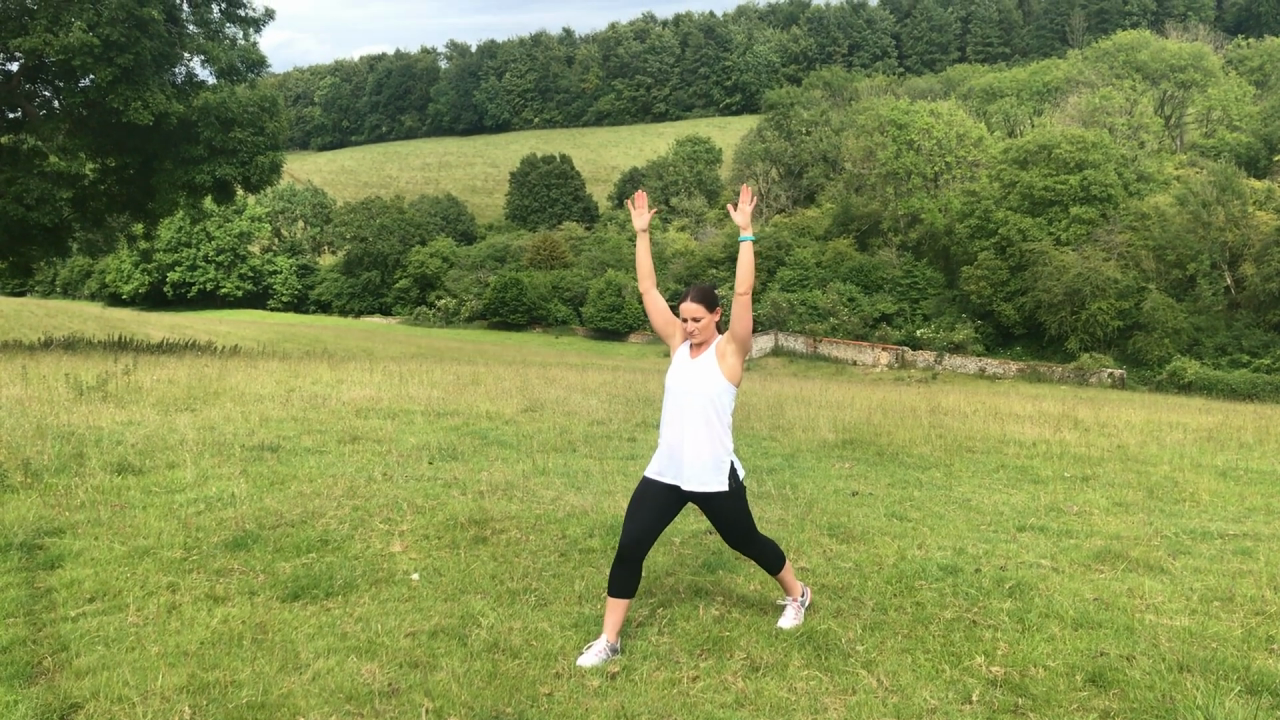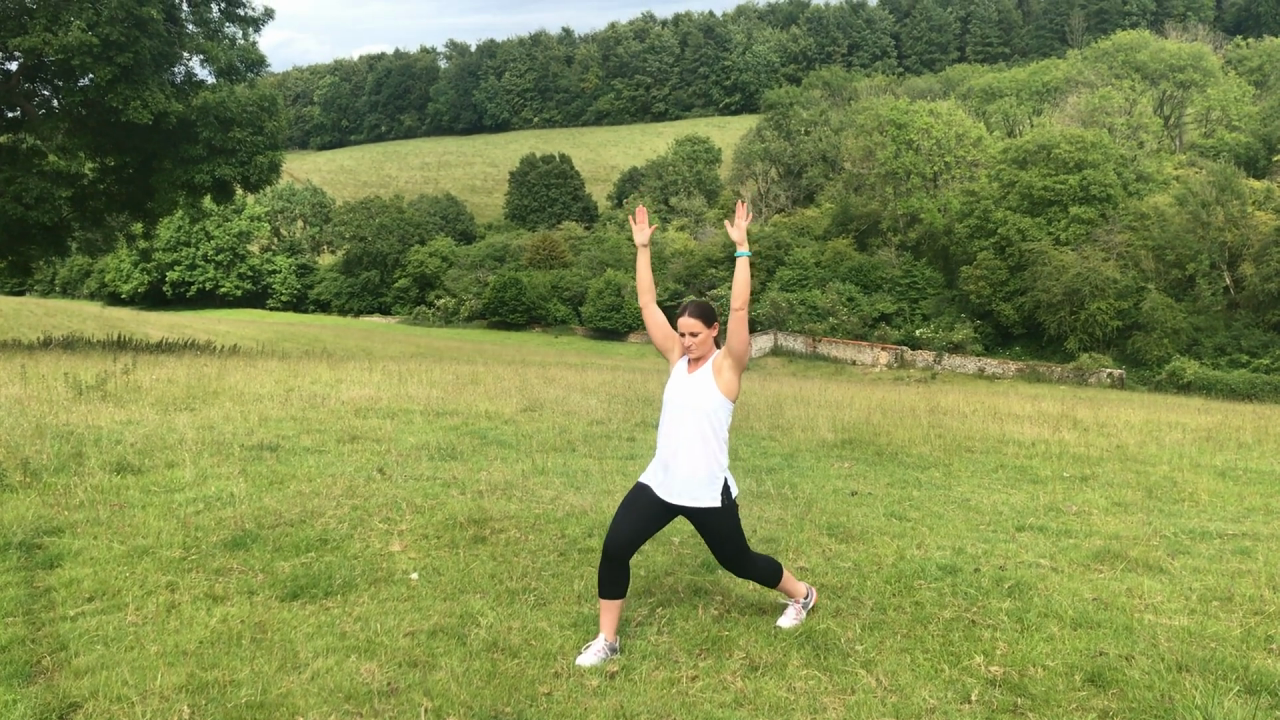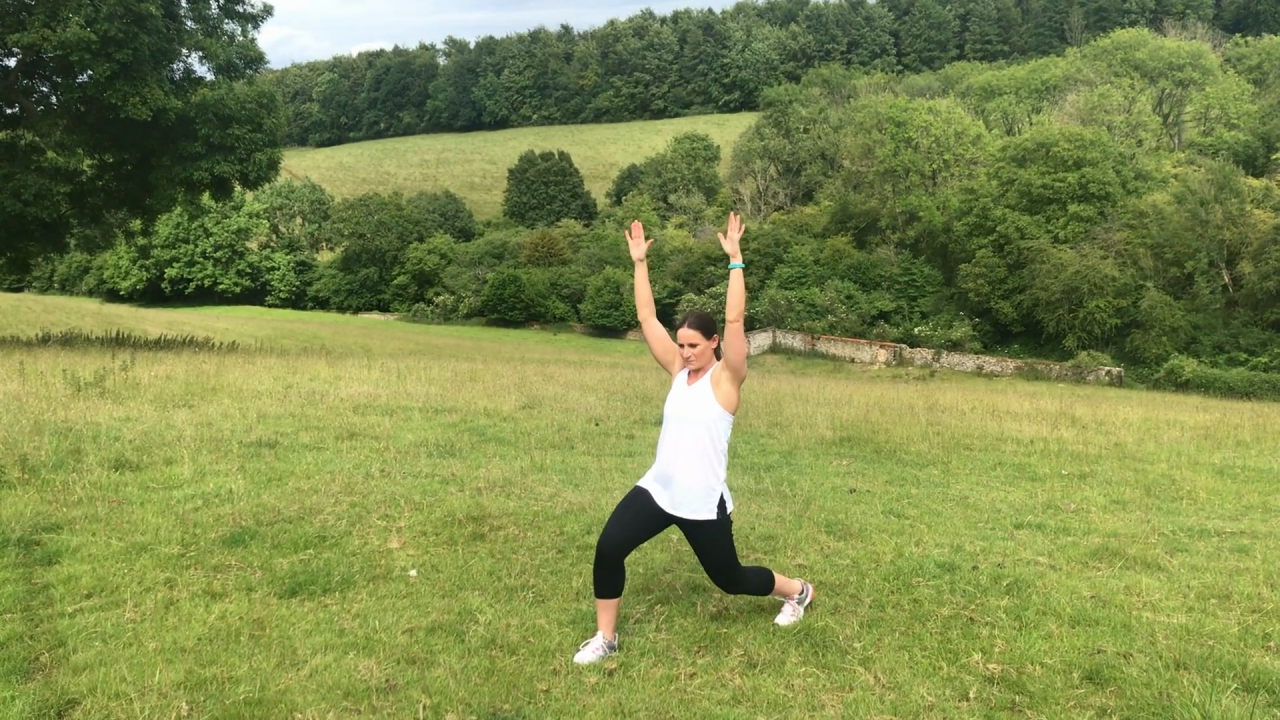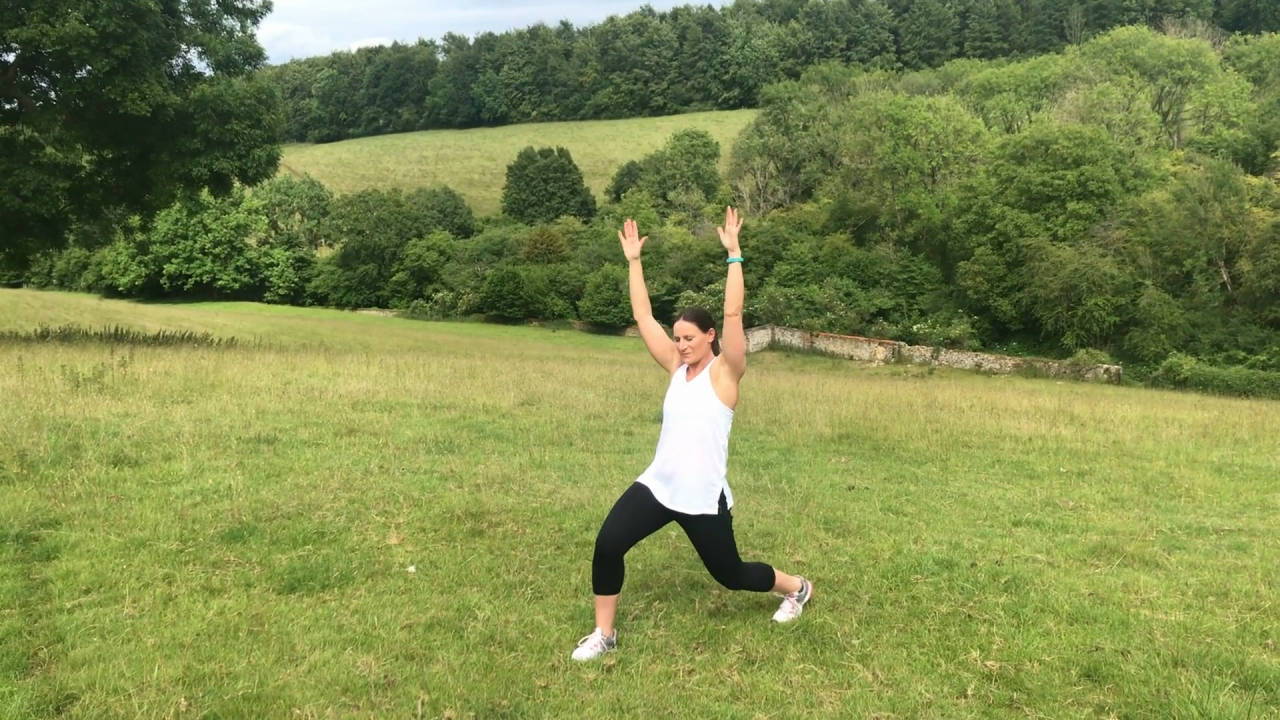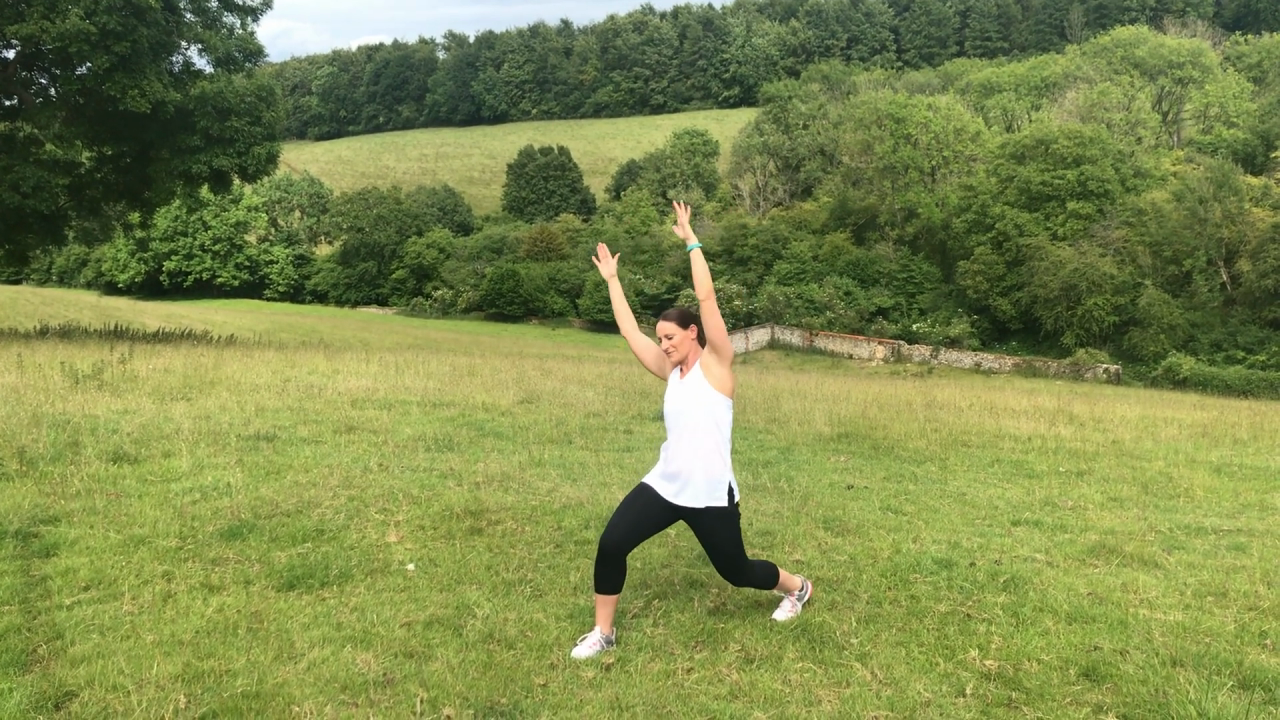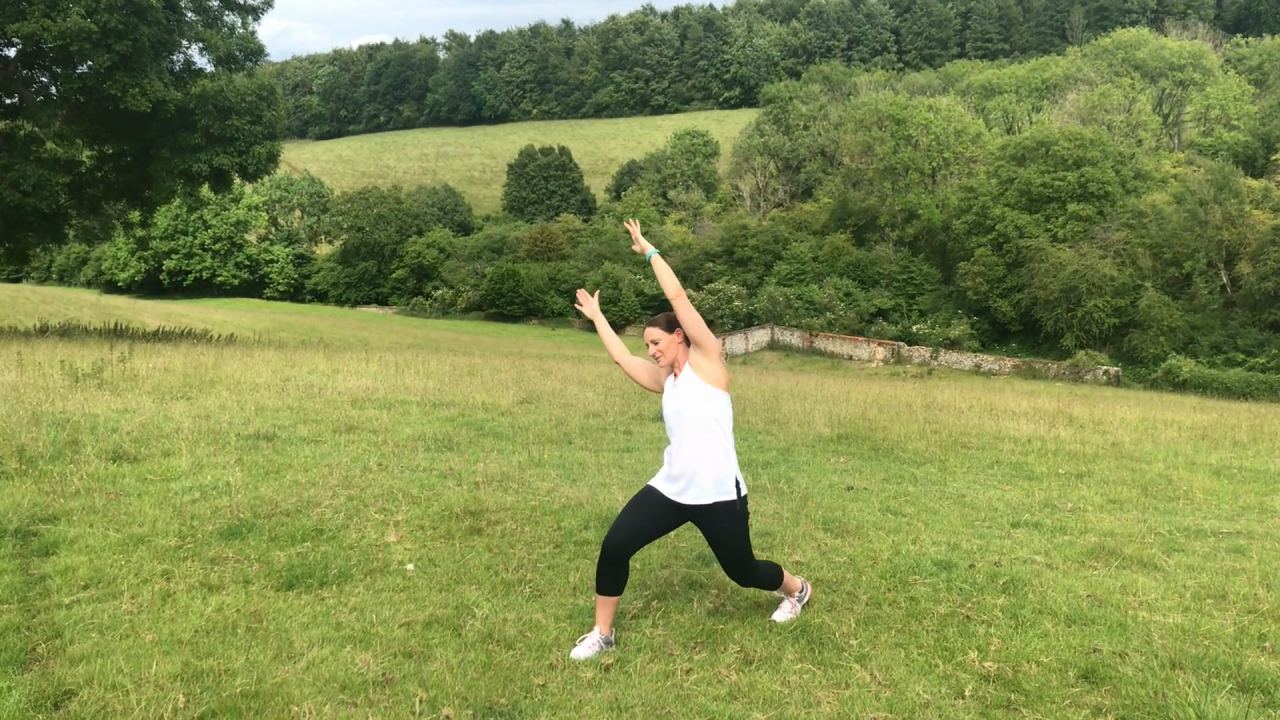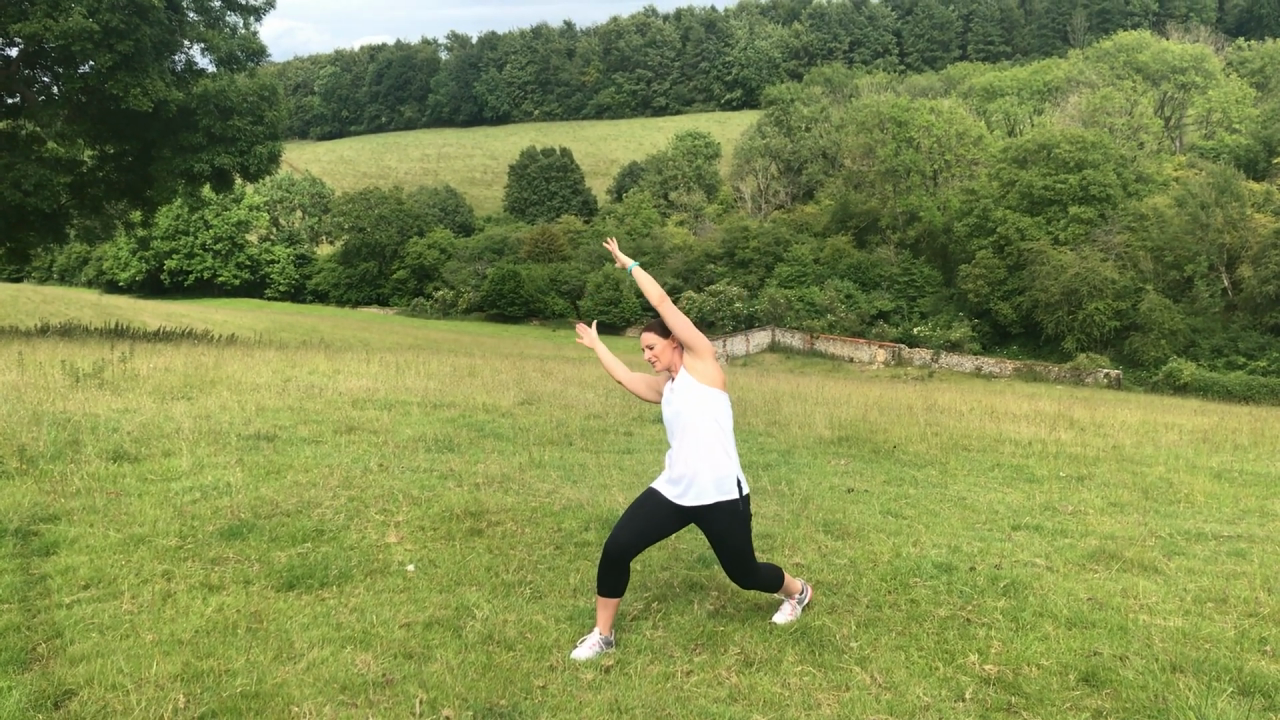
dt=0.3s
person 1, frame 1
left shoulder: (729, 351)
right shoulder: (678, 344)
left elbow: (743, 293)
right elbow: (648, 289)
left wrist: (745, 232)
right wrist: (642, 232)
left hip: (714, 476)
right hip: (665, 472)
left knee: (746, 542)
right knee: (630, 548)
left ankle: (797, 594)
right ankle: (608, 640)
person 1, frame 2
left shoulder: (726, 366)
right shoulder: (677, 357)
left elbow: (739, 307)
right elbow: (647, 303)
left wrist: (741, 248)
right wrist: (642, 247)
left hip: (707, 490)
right hip: (659, 483)
left knee: (738, 562)
right knee: (615, 548)
left ankle: (800, 594)
right ankle: (607, 639)
person 1, frame 3
left shoulder: (726, 378)
right shoulder: (678, 370)
left elbow: (734, 321)
right elbow: (646, 317)
left wrist: (735, 260)
right wrist: (639, 262)
left hip: (703, 501)
right hip: (658, 490)
left knee: (729, 578)
right knee: (609, 548)
left ankle: (797, 591)
right ankle: (605, 637)
person 1, frame 4
left shoulder: (724, 372)
right shoulder: (677, 367)
left elbow: (733, 313)
right elbow: (642, 316)
left wrist: (733, 254)
right wrist: (634, 260)
left hip: (704, 498)
right hip: (658, 486)
left knee: (730, 574)
right knee: (607, 545)
left ankle: (797, 588)
right ankle: (604, 633)
person 1, frame 5
left shoulder: (716, 363)
right shoulder: (670, 370)
left elbow: (707, 298)
right elbow: (631, 332)
left wrist: (690, 240)
right wrist: (612, 280)
left hip: (711, 495)
right hip: (665, 486)
left knee: (737, 571)
right knee: (611, 545)
left ankle: (797, 587)
right ankle: (603, 632)
person 1, frame 6
left shoulder: (706, 360)
right shoulder: (665, 378)
left elbow: (678, 298)
right elbow: (621, 355)
left wrist: (648, 249)
right wrist: (596, 315)
left hip: (718, 493)
right hip: (671, 488)
left knee: (742, 571)
right knee: (614, 546)
left ankle: (797, 589)
right ankle: (602, 633)
person 1, frame 7
left shoulder: (700, 360)
right shoulder: (663, 386)
left elbow: (662, 302)
right elbow: (622, 374)
left wrist: (628, 264)
right wrist: (594, 342)
left hip: (721, 493)
right hip: (674, 490)
left knee: (743, 574)
right knee: (615, 550)
left ankle: (798, 590)
right ankle: (601, 634)
